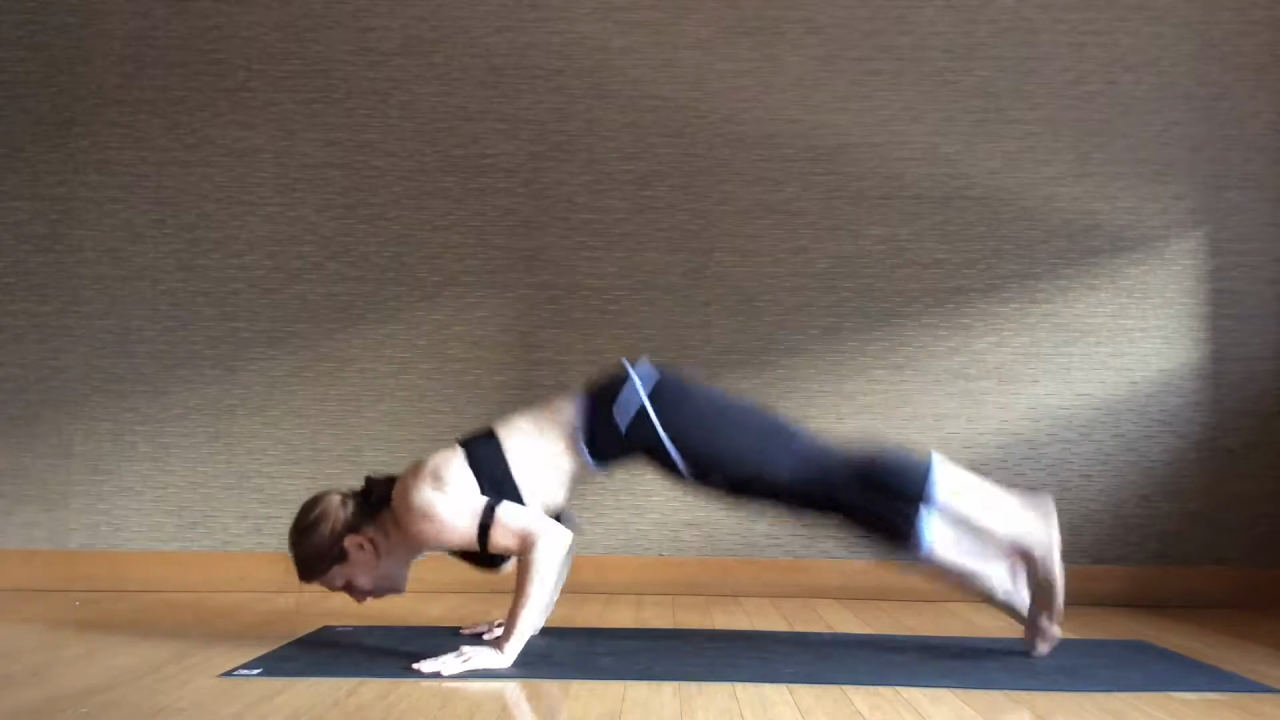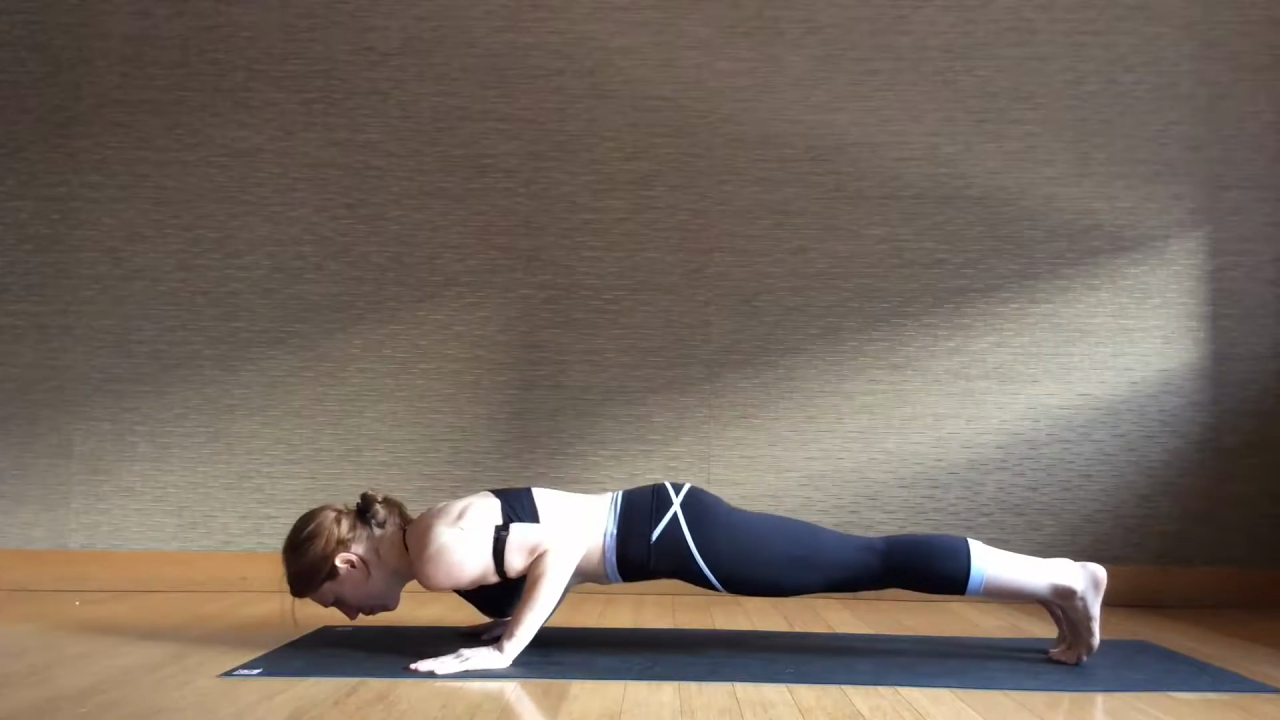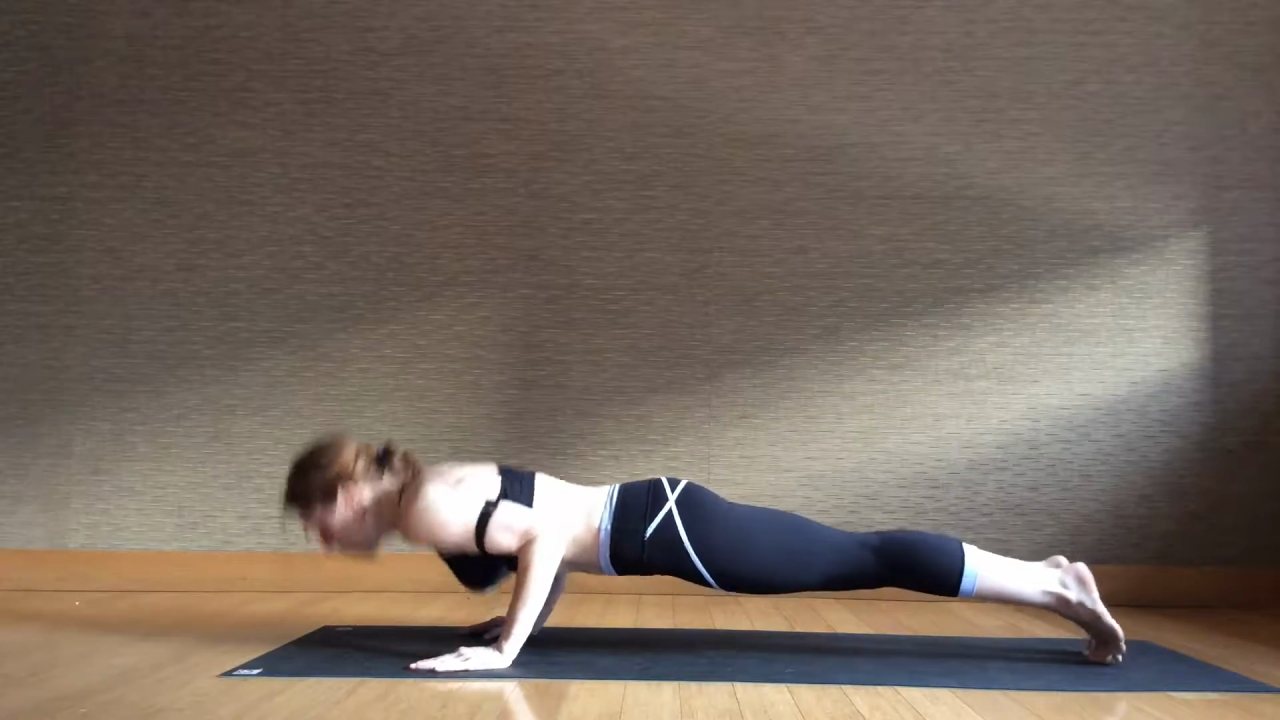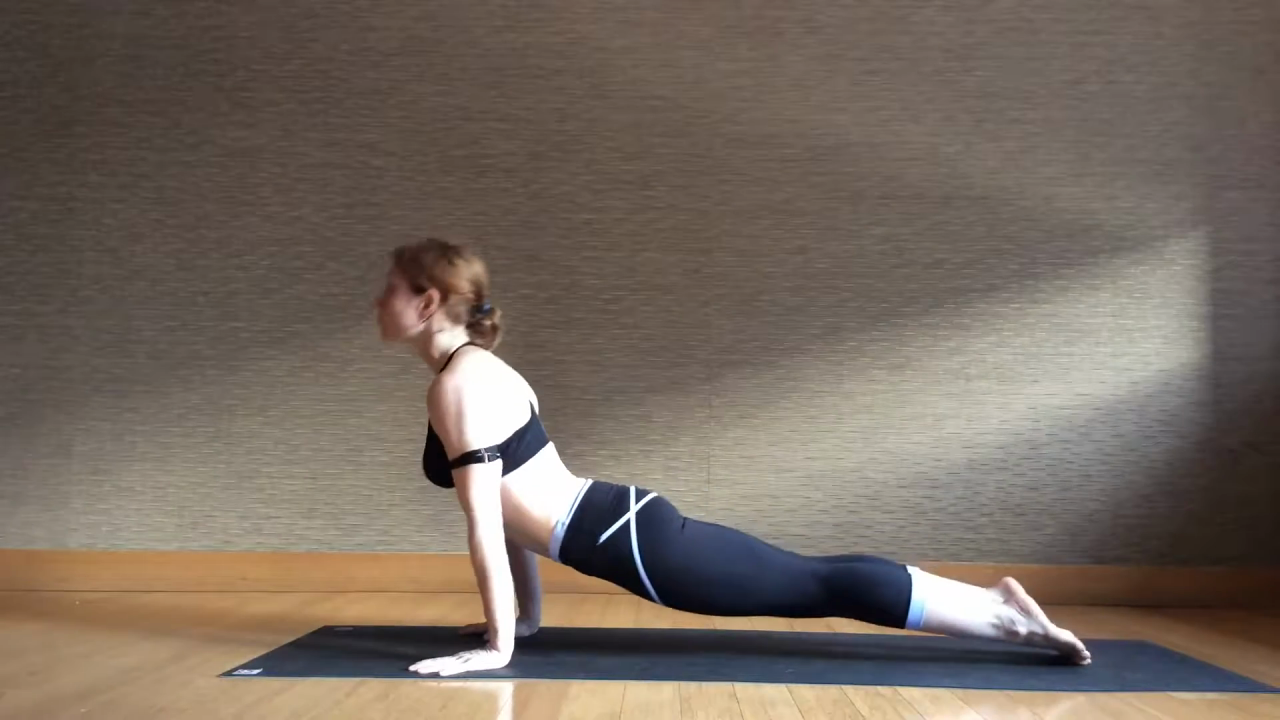
dt=0.5s
person 1, frame 1
left shoulder: (421, 515)
right shoulder: (430, 494)
left elbow: (545, 541)
right elbow: (554, 536)
left wrist: (504, 643)
right wrist: (518, 622)
left hip: (629, 412)
right hip: (626, 412)
left knee: (833, 480)
right knee: (829, 482)
left ankle: (1019, 539)
right ankle: (1015, 535)
person 1, frame 2
left shoulder: (435, 557)
right shoulder: (437, 526)
left elbow: (555, 549)
left wrist: (504, 649)
right wrist: (512, 616)
left hip: (669, 534)
right hip: (661, 520)
left knee: (866, 562)
right knee: (861, 561)
left ankle: (1061, 578)
right ankle: (1060, 575)
person 1, frame 3
left shoulder: (420, 508)
right shoulder: (433, 483)
left elbow: (539, 537)
left wrist: (501, 645)
right wrist: (516, 615)
left hip: (668, 533)
right hip: (661, 519)
left knee: (866, 558)
right knee: (861, 558)
left ankle: (1048, 583)
right ankle: (1050, 580)
person 1, frame 4
left shoulder: (456, 383)
right shoulder: (479, 367)
left elbow: (483, 519)
right elbow: (515, 503)
left wrist: (498, 645)
right wrist: (524, 616)
left hip: (625, 540)
right hip: (626, 519)
left knee: (819, 588)
right knee: (816, 583)
left ankle: (1004, 619)
right ankle: (996, 605)
